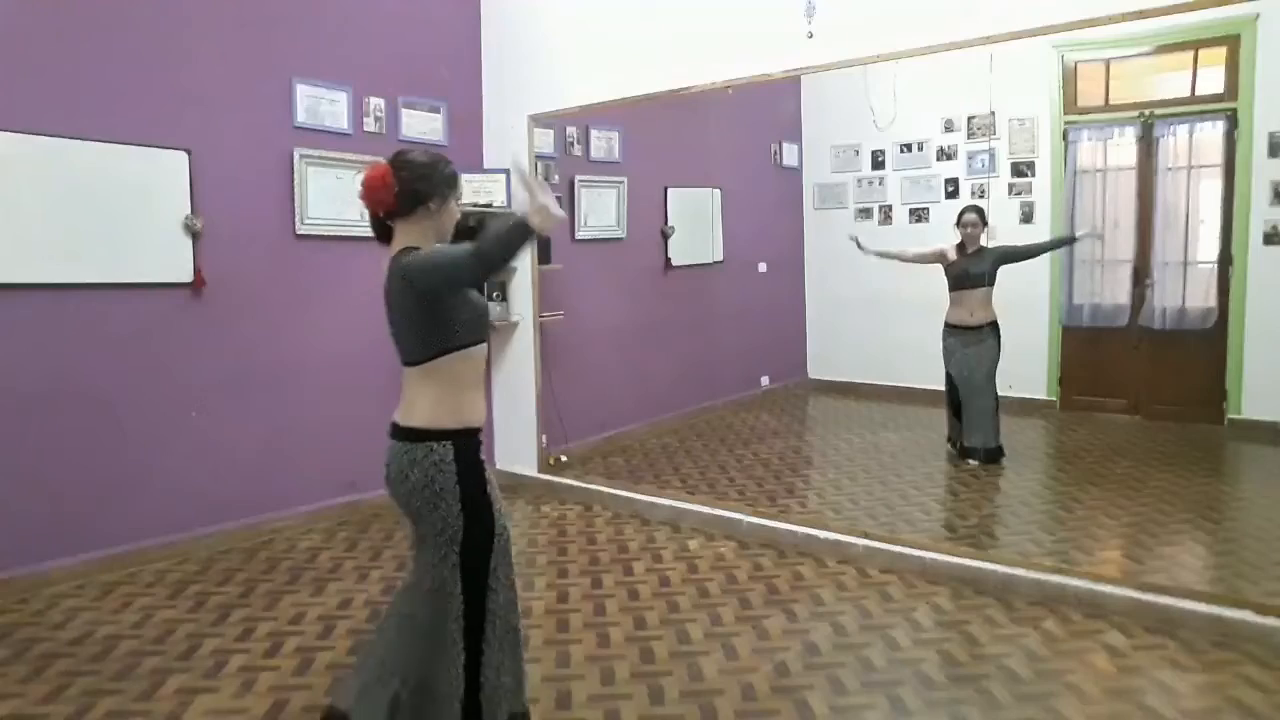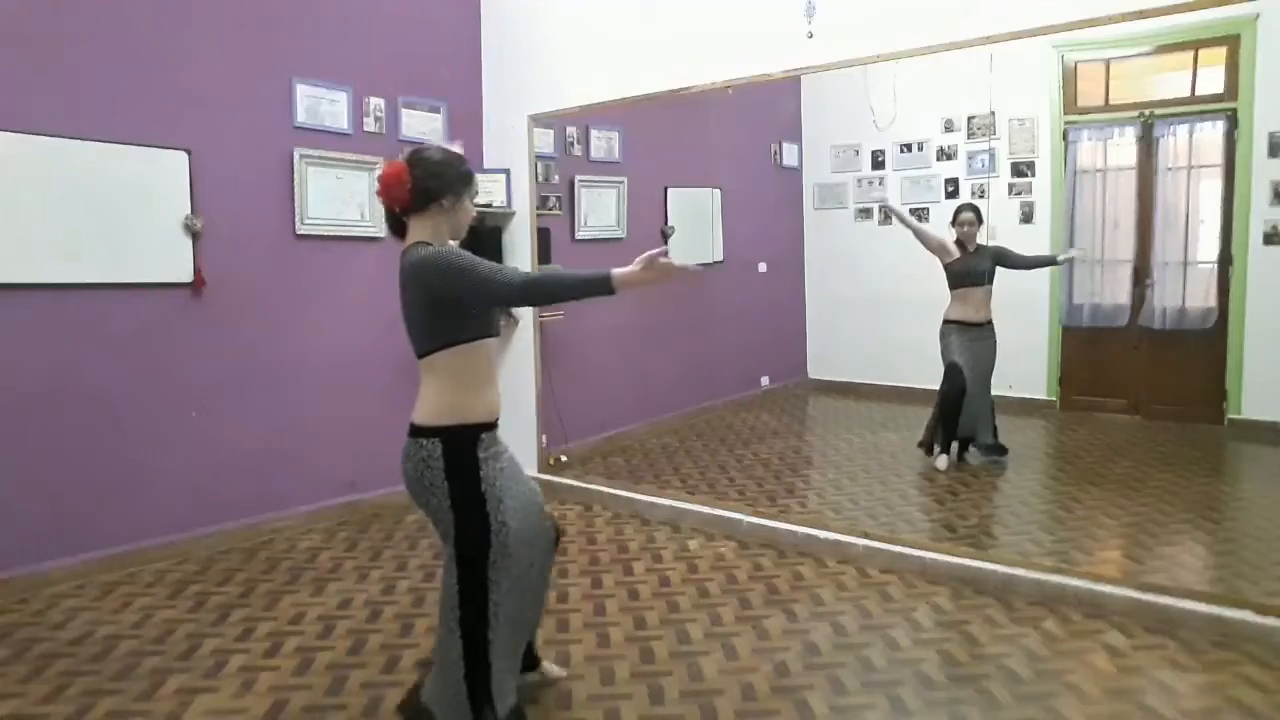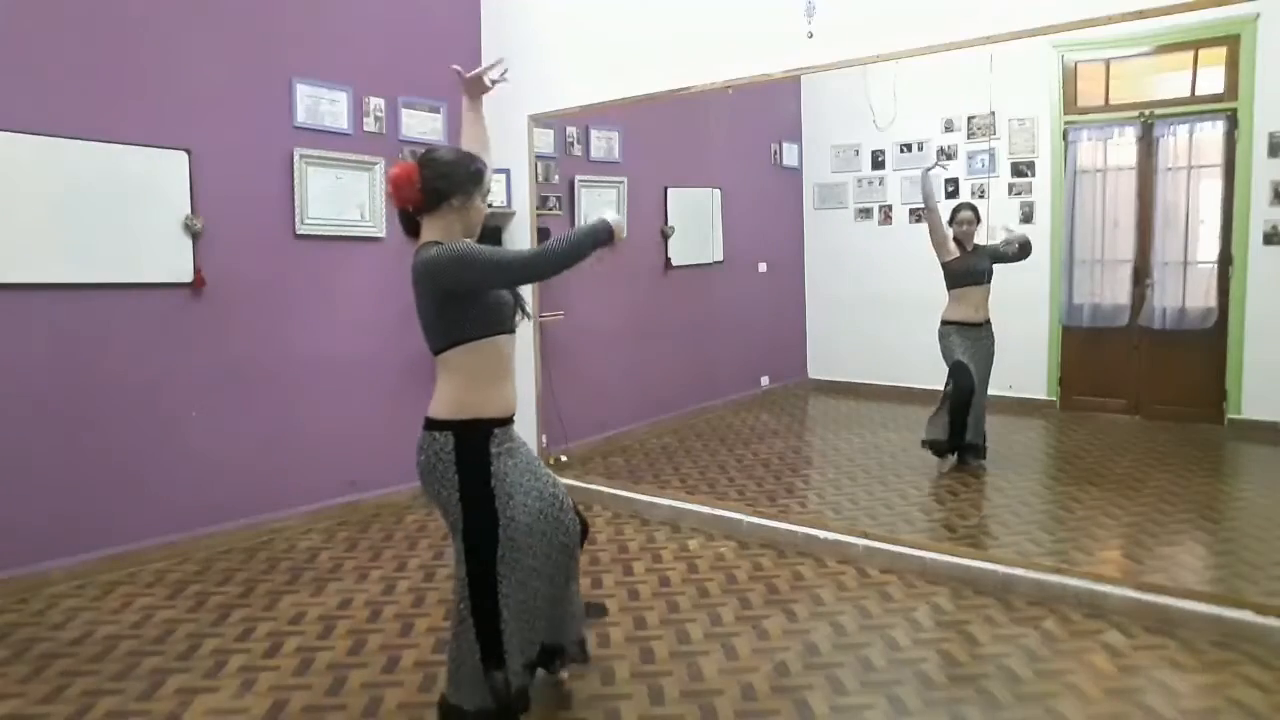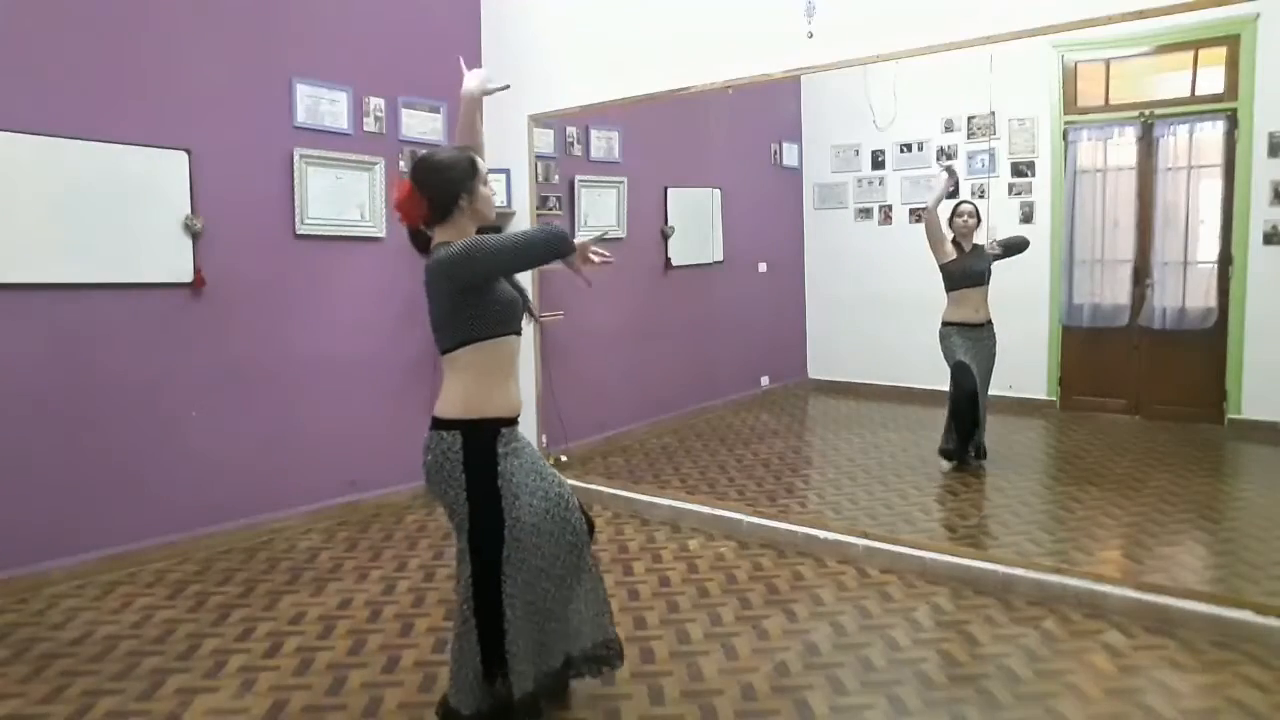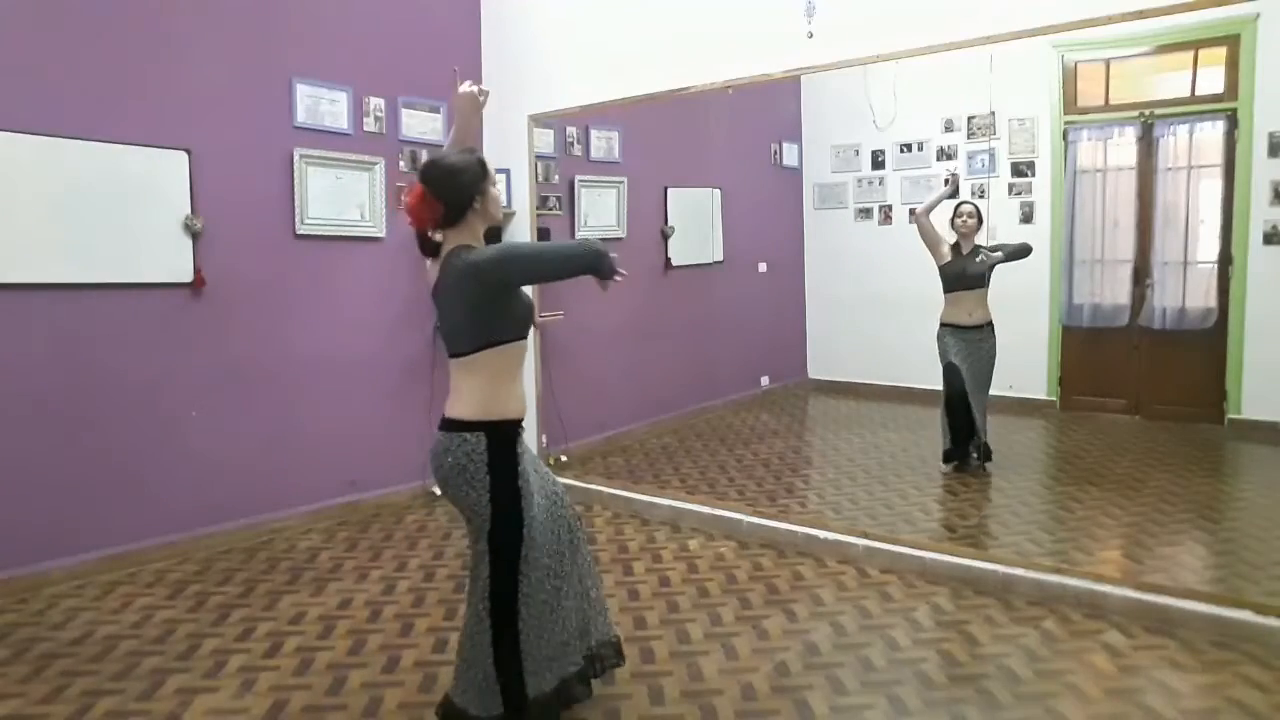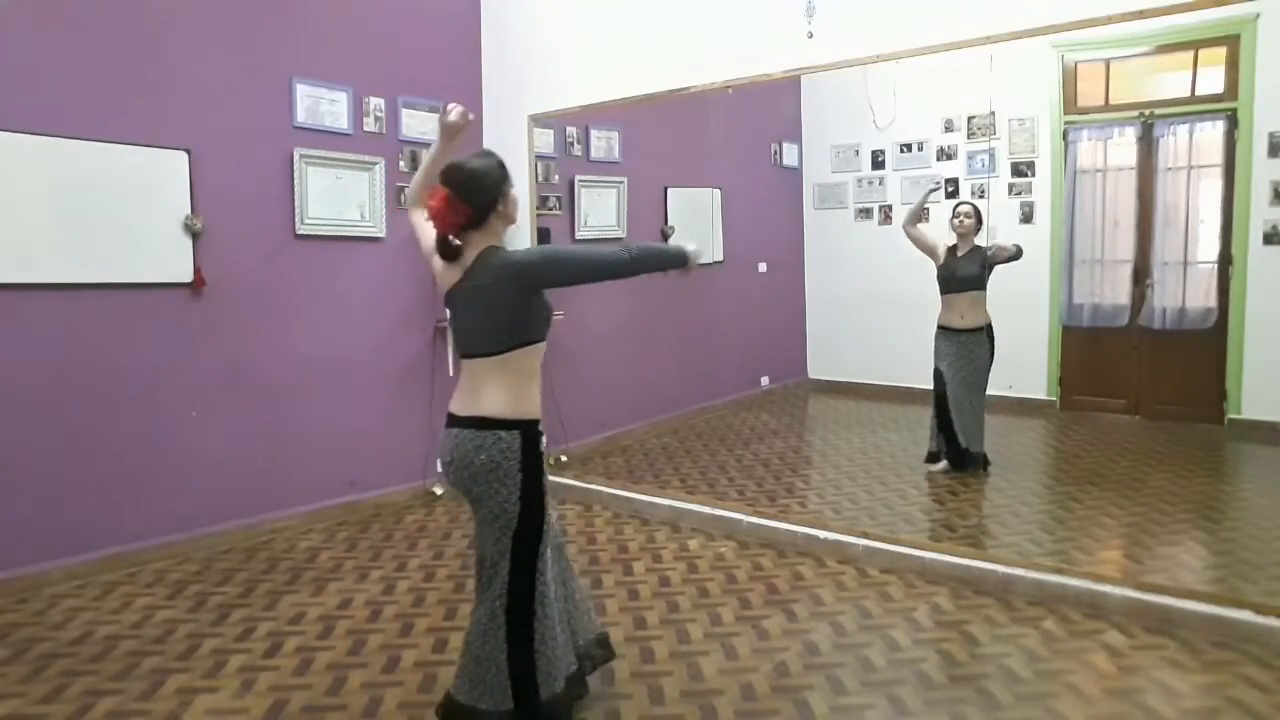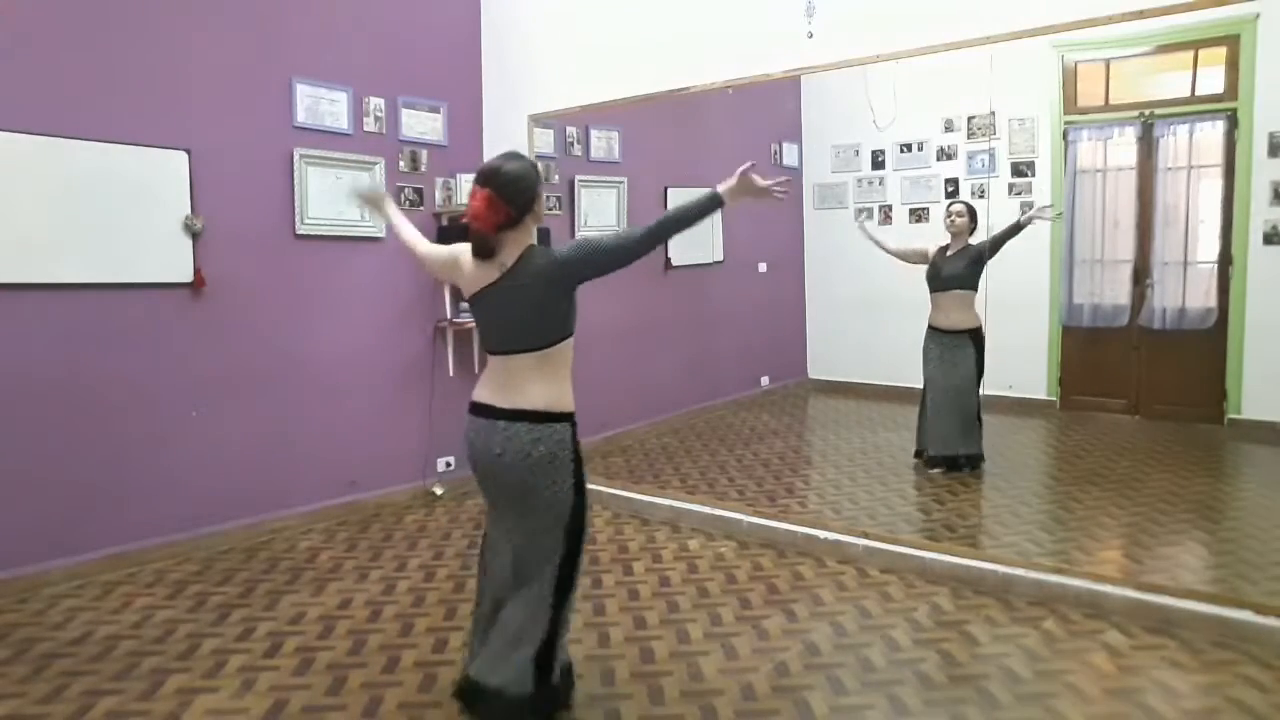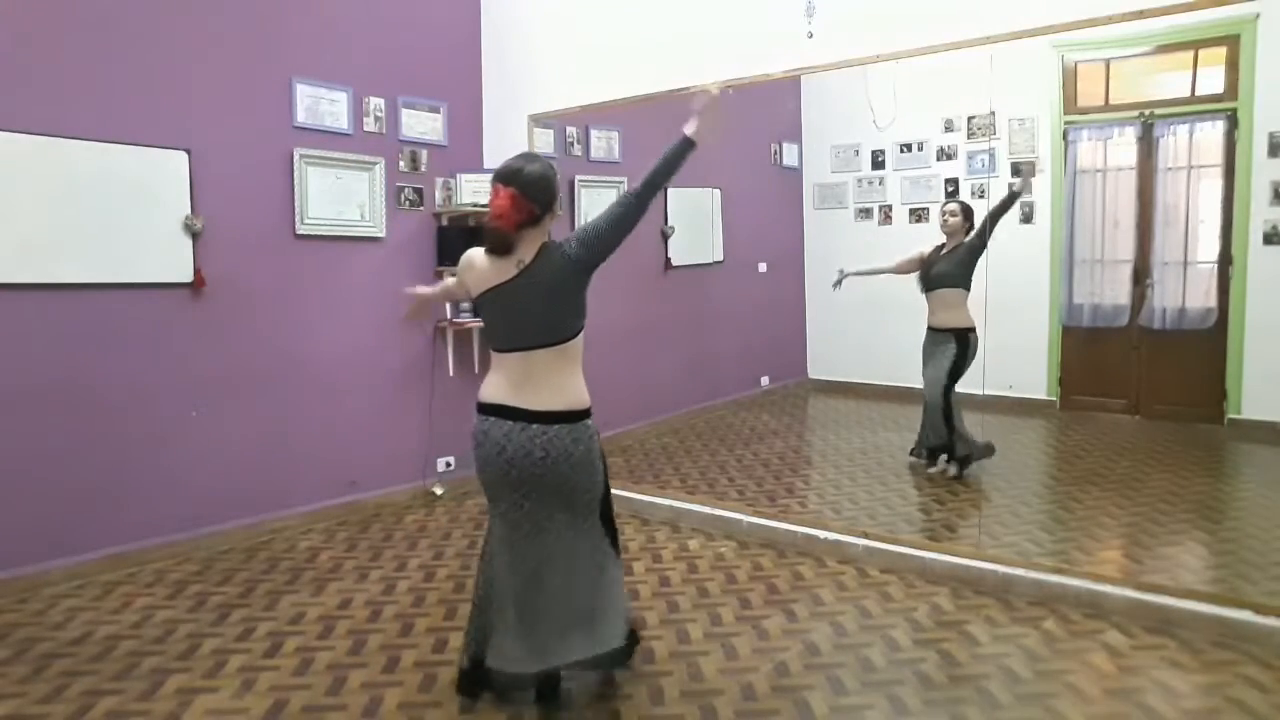
dt=0.3s
person 1, frame 1
left shoulder: (403, 265)
right shoulder: (426, 268)
right elbow: (480, 256)
right wrist: (529, 218)
left hip: (412, 448)
right hip: (443, 455)
left knee: (436, 582)
right knee: (471, 588)
person 1, frame 2
left shoulder: (430, 256)
right shoulder: (434, 266)
right elbow: (522, 287)
left wrist: (449, 172)
right wrist: (620, 278)
left hip: (472, 443)
right hip: (451, 450)
left knee: (529, 537)
right knee: (478, 580)
left ankle: (511, 659)
person 1, frame 3
left shoulder: (453, 253)
right shoulder: (440, 263)
left elbow: (469, 165)
right elbow: (532, 263)
left wrist: (474, 103)
right wrist: (608, 230)
left hip: (493, 437)
right hip: (463, 443)
left knee: (554, 526)
right knee: (486, 568)
left ankle: (535, 650)
person 1, frame 4
left shoulder: (459, 254)
right shoulder: (456, 263)
left elbow: (456, 170)
right elbow: (550, 240)
left wrist: (469, 109)
right wrist: (571, 248)
left hip: (497, 436)
right hip: (469, 443)
left knee: (559, 526)
right knee: (491, 569)
person 1, frame 5
left shoulder: (447, 258)
right shoulder: (483, 266)
left elbow: (450, 178)
right elbow: (588, 253)
left wrist: (465, 118)
right wrist: (603, 266)
left hip: (487, 437)
right hip: (484, 444)
left knee: (549, 531)
right knee: (505, 570)
person 1, frame 6
left shoulder: (445, 262)
right shoulder: (517, 268)
left elbow: (418, 209)
right elbow: (617, 261)
left wrist: (444, 145)
right wrist: (680, 256)
left hip: (463, 433)
right hip: (502, 441)
left knee: (529, 549)
right knee: (511, 570)
person 1, frame 7
left shoulder: (465, 265)
right shoulder: (556, 266)
left elbow: (418, 244)
right elbow: (646, 238)
left wrist: (386, 207)
right wrist: (725, 193)
left hip: (485, 428)
right hip: (541, 437)
left knee: (509, 553)
right knee: (546, 565)
person 1, frame 8
left shoulder: (474, 266)
right shoulder: (569, 262)
left elbow: (461, 286)
right elbow: (636, 202)
left wrist: (431, 293)
right wrist: (688, 135)
left hip: (495, 429)
right hip: (563, 432)
left knee: (511, 541)
right knee: (584, 536)
left ankle: (500, 666)
right ankle: (586, 651)
person 2, frame 1
left shoulder: (994, 254)
right shoulder: (947, 254)
left elbow: (1034, 250)
right elbow: (909, 255)
left wrist: (1075, 237)
right wrist: (872, 251)
left hip: (986, 332)
right hip: (954, 333)
left knee: (981, 387)
right knee: (955, 388)
left ankle: (978, 448)
right ankle: (959, 438)
person 2, frame 2
left shoulder: (991, 252)
right shoulder: (947, 250)
left elbow: (1025, 262)
right elbow: (918, 229)
left wrist: (1059, 258)
right wrist: (892, 208)
left hip: (986, 331)
right hip: (955, 330)
left knee: (978, 389)
right knee: (957, 383)
left ankle: (966, 447)
right ankle: (942, 446)
person 2, frame 3
left shoulder: (987, 252)
right shoulder: (946, 248)
left elbow: (1021, 253)
right elbow: (930, 210)
left wrist: (1020, 240)
right wrist: (926, 175)
left hip: (983, 332)
right hip: (954, 330)
left knee: (976, 391)
right knee: (963, 384)
left ankle: (969, 448)
right ankle: (950, 446)
person 2, frame 4
left shoulder: (985, 252)
right shoulder: (944, 249)
left elbow: (1023, 242)
right elbow: (929, 211)
left wrist: (998, 247)
right wrist: (947, 185)
left hip: (984, 332)
right hip: (954, 331)
left knee: (977, 390)
right knee: (965, 386)
left ankle: (970, 449)
right ankle: (962, 448)
person 2, frame 5
left shoulder: (988, 253)
right shoulder: (943, 251)
left elbow: (1026, 248)
right elbow: (920, 215)
left wrist: (999, 256)
right wrist: (948, 190)
left hip: (983, 333)
right hip: (952, 333)
left knee: (976, 393)
right knee: (957, 388)
left ankle: (972, 450)
right ankle: (960, 451)
person 2, frame 6
left shoulder: (985, 254)
right shoulder: (941, 253)
left elbow: (1014, 253)
right elbow: (909, 228)
left wrist: (1010, 252)
right wrist: (926, 195)
left hip: (979, 336)
right hip: (947, 335)
left knee: (972, 394)
right knee: (946, 392)
left ankle: (970, 454)
right ankle: (950, 453)
person 2, frame 7
left shoulder: (977, 253)
right shoulder: (933, 254)
left elbow: (1001, 238)
right elbow: (893, 250)
left wrist: (1026, 219)
right wrist: (870, 234)
left hip: (968, 337)
right hip: (935, 337)
left knee: (965, 397)
right knee: (935, 395)
left ankle: (967, 456)
right ankle: (941, 456)
person 2, frame 8
left shoulder: (970, 249)
right shoulder: (931, 255)
left elbow: (989, 221)
right elbow: (893, 267)
left wrist: (1015, 192)
right wrist: (853, 273)
left hip: (959, 336)
right hip: (934, 336)
left knee: (938, 393)
right knee: (936, 394)
left ankle: (960, 453)
right ankle: (943, 455)
